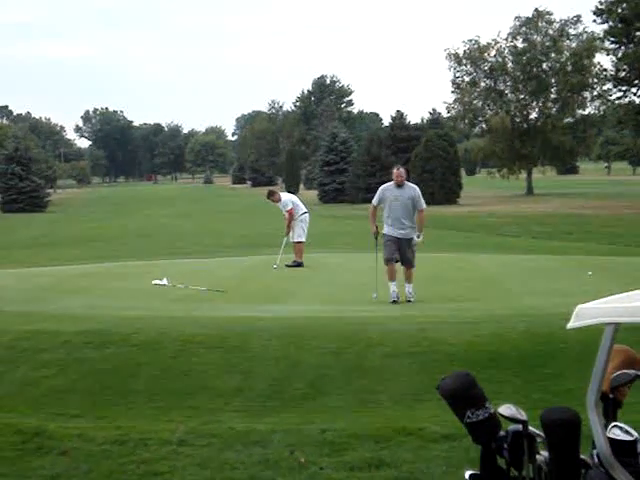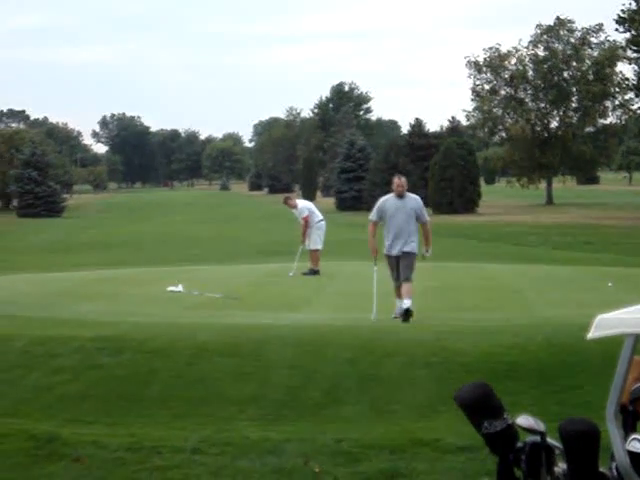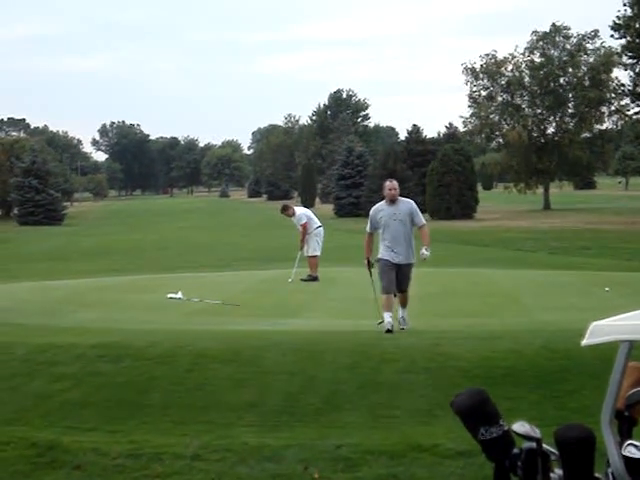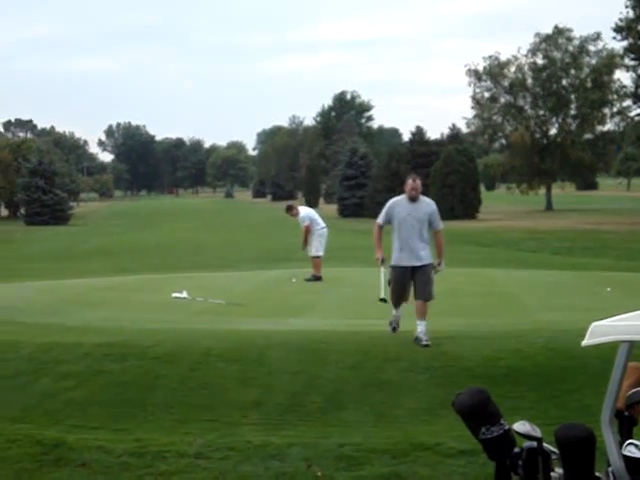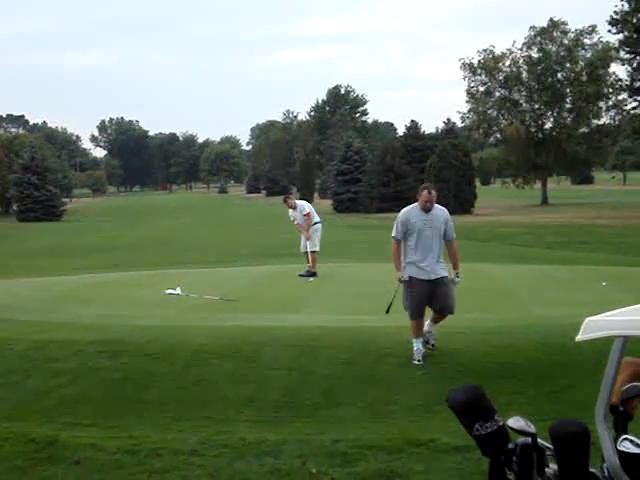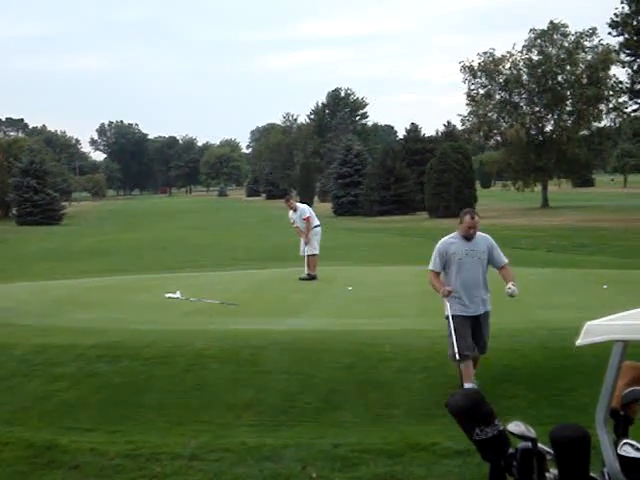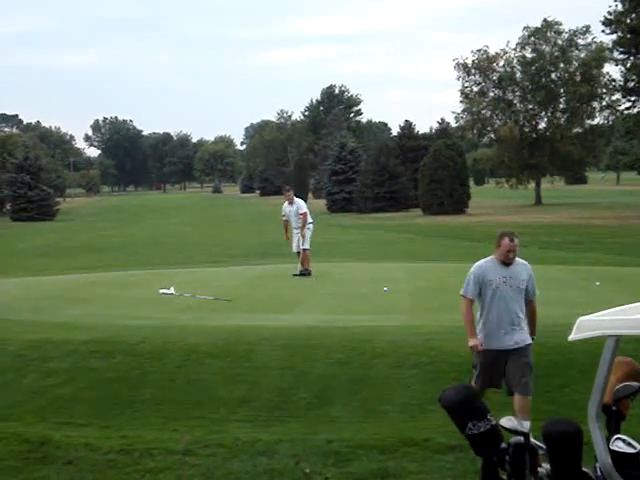
dt=0.7s
person 1, frame 1
left shoulder: (414, 189)
right shoulder: (384, 189)
left elbow: (421, 211)
right elbow: (374, 206)
left wrist: (420, 232)
right wrist: (373, 225)
left hip: (408, 234)
right hip: (389, 233)
left knee: (408, 264)
right knee: (390, 260)
left ankle: (409, 290)
right ankle: (393, 290)
person 1, frame 2
left shoulder: (415, 201)
right shoulder: (383, 202)
left elbow: (425, 224)
right elbow: (373, 223)
left wrist: (428, 246)
right wrist: (372, 244)
left hip: (409, 247)
right hip: (391, 248)
left knee: (406, 278)
right knee: (398, 280)
left ankle: (407, 307)
right ankle: (399, 306)
person 1, frame 3
left shoulder: (410, 205)
right shoulder: (376, 210)
left elbow: (422, 227)
right elbow: (370, 234)
left wrist: (425, 247)
right wrist: (367, 257)
left hip: (407, 257)
right hip: (386, 257)
left knee: (403, 290)
right knee: (388, 289)
left ankle: (402, 314)
right ankle: (388, 321)
person 1, frame 4
left shoulder: (430, 205)
right shoulder: (393, 204)
left elbow: (437, 232)
right elbow: (378, 226)
left wrist: (440, 259)
right wrist: (378, 250)
left hip: (423, 260)
right hip: (399, 260)
left knee: (422, 296)
right knee: (397, 295)
left ankle: (421, 332)
right ankle: (396, 313)
person 1, frame 5
left shoulder: (443, 214)
right shoulder: (406, 215)
left elbow: (450, 243)
right elbow: (396, 242)
left wrist: (456, 269)
right wrist: (398, 269)
left hip: (439, 273)
right hip: (414, 274)
left knee: (445, 308)
right knee: (416, 314)
left ankle: (429, 328)
right ankle: (418, 348)
person 1, frame 6
left shoulder: (486, 241)
right shoulder: (445, 245)
left elbow: (503, 266)
right elbow: (433, 274)
left wrist: (510, 283)
right wrist: (441, 288)
left hip: (481, 307)
right hip: (457, 308)
left knee: (477, 350)
right knee: (464, 352)
left ankle: (469, 378)
person 1, frame 7
left shoulder: (525, 268)
right shoulder: (480, 270)
left elbow: (530, 302)
right elbow: (467, 304)
left wrist: (533, 333)
right wrist: (472, 336)
left hip: (520, 340)
right hip: (488, 341)
left knee: (523, 388)
right knee: (481, 381)
